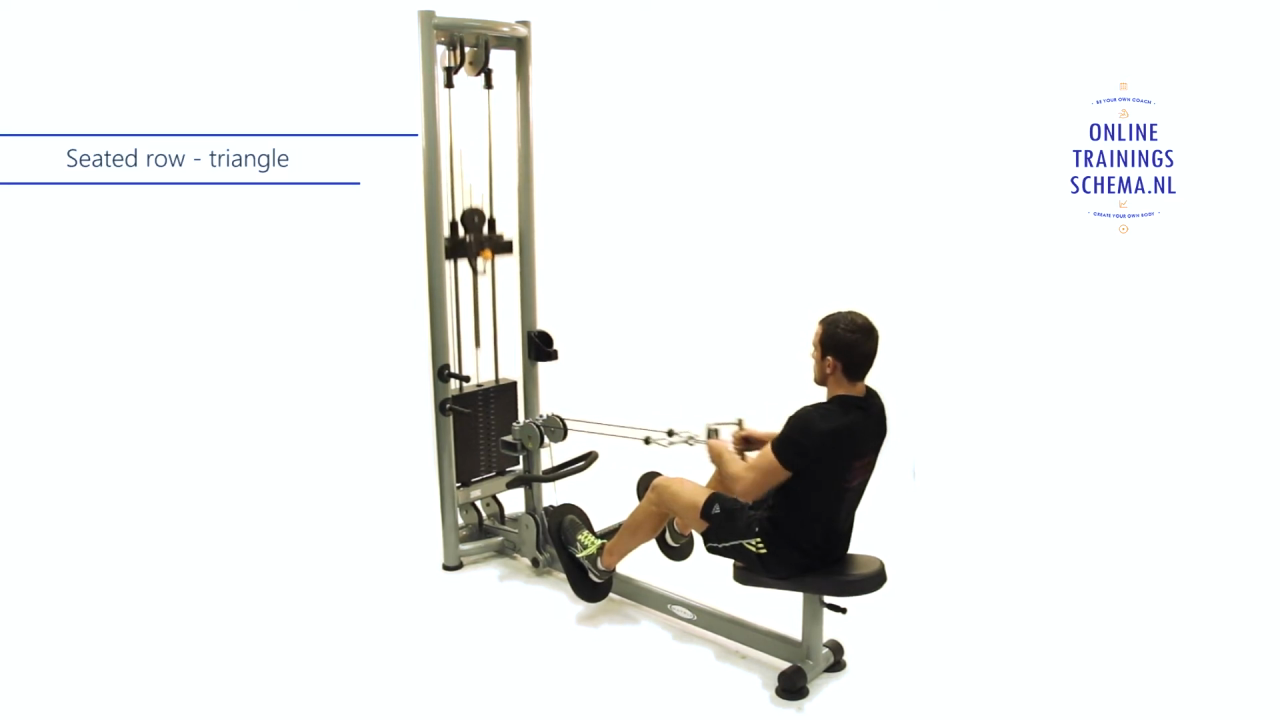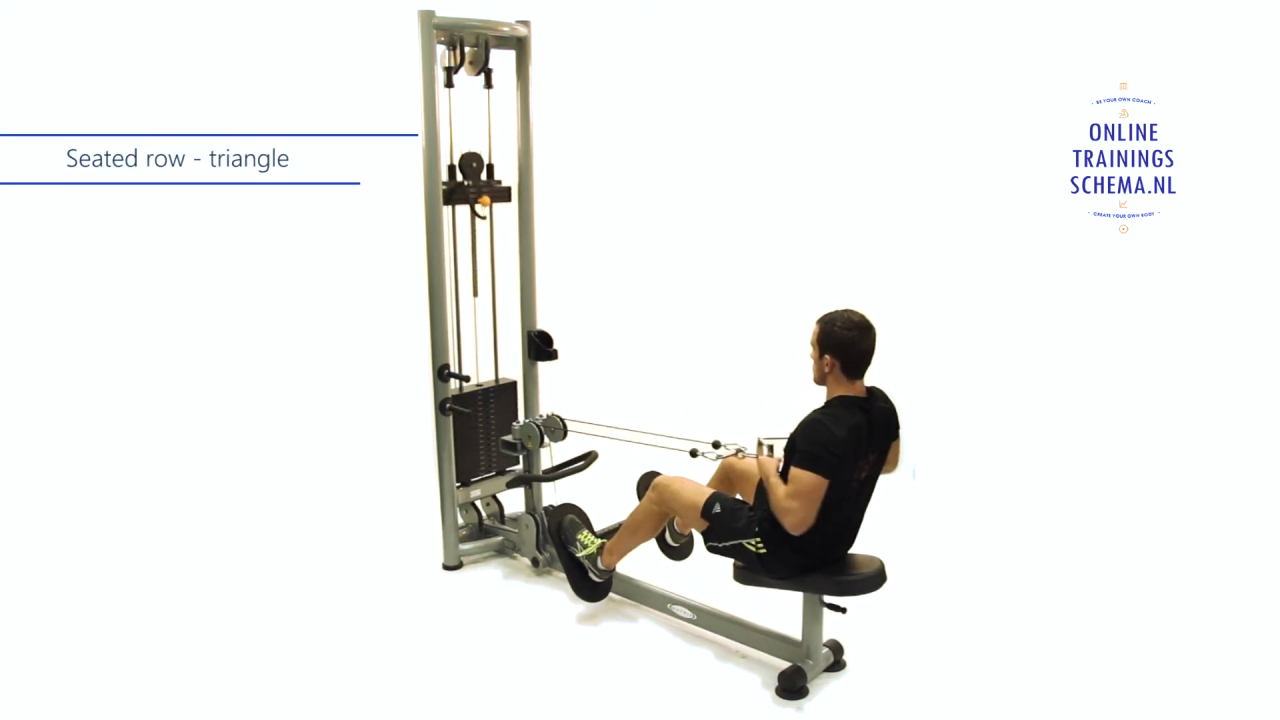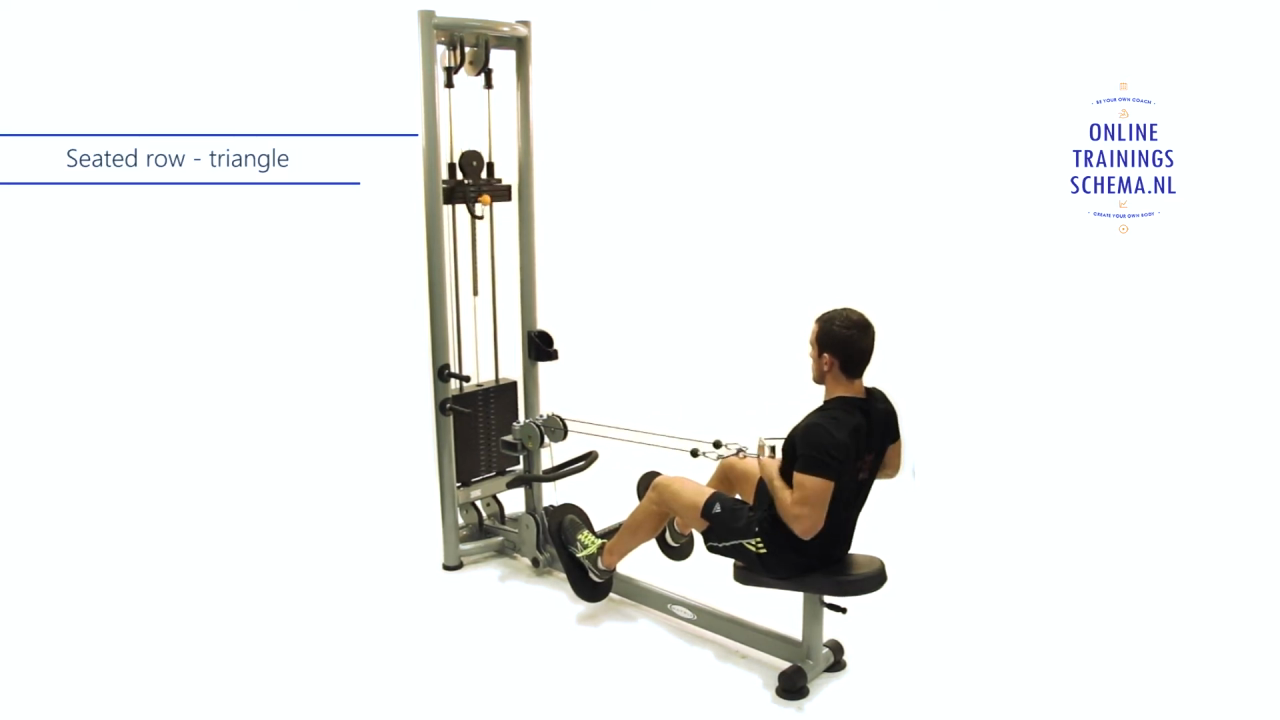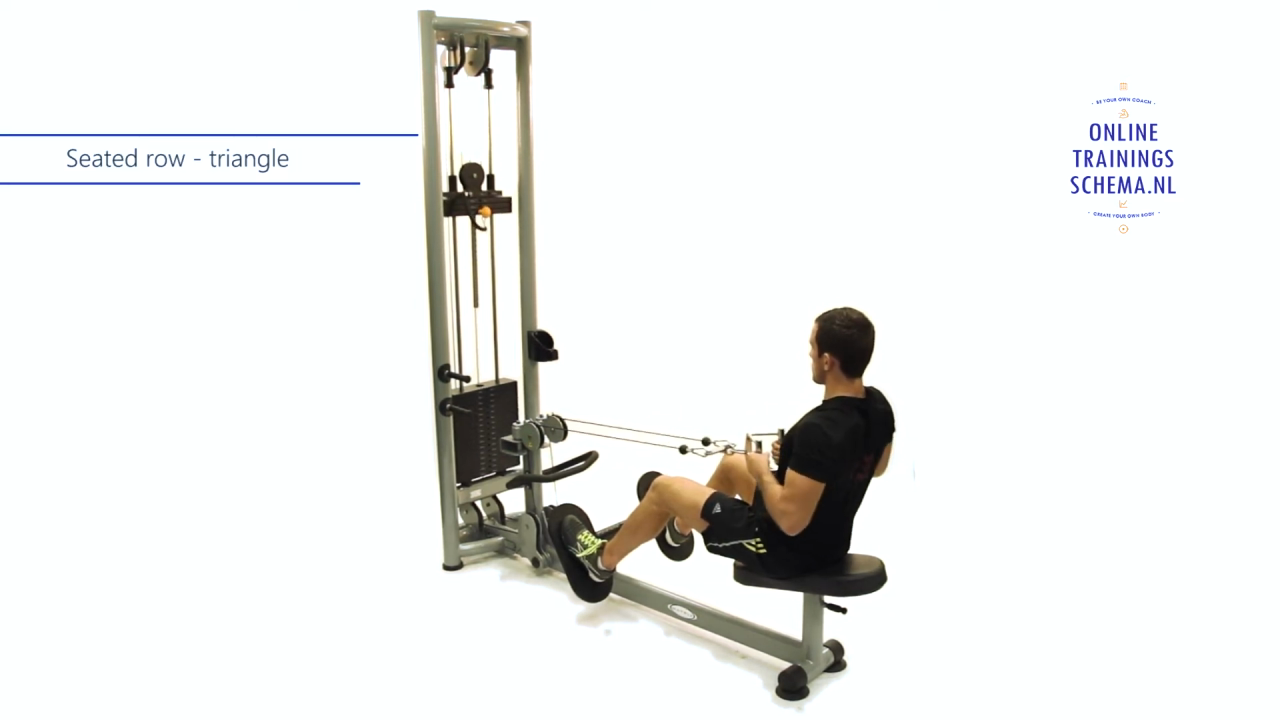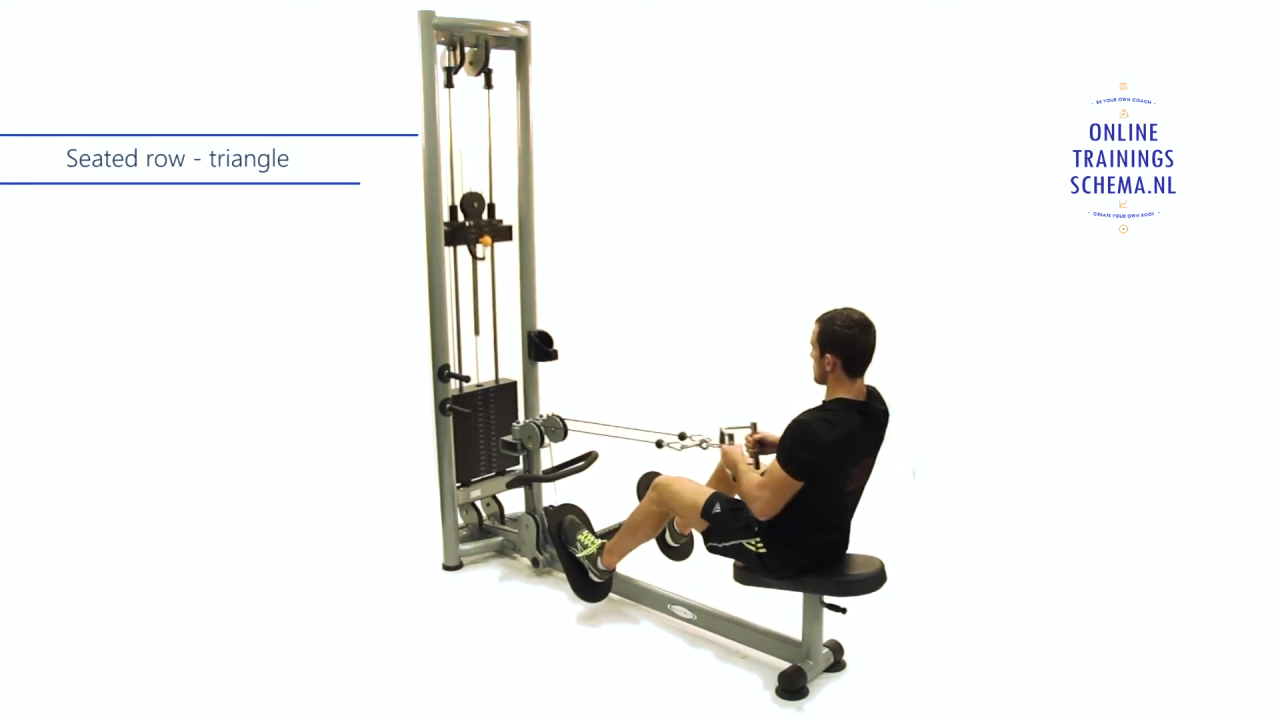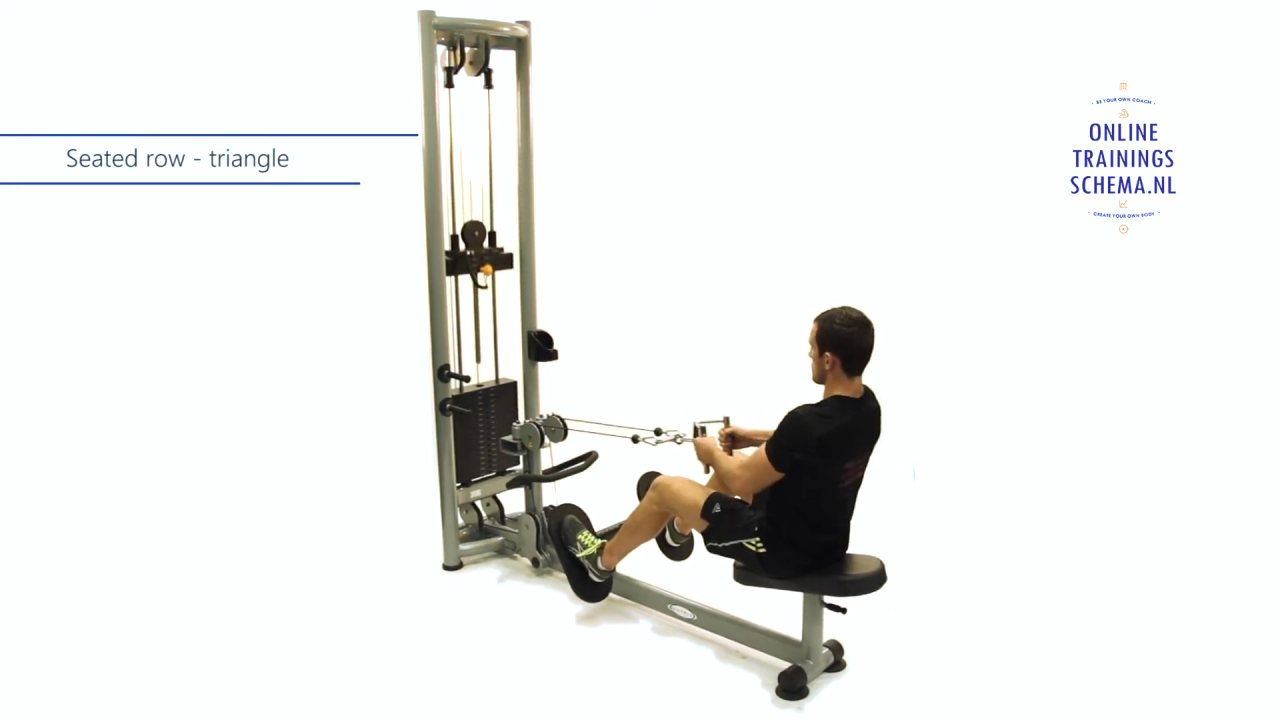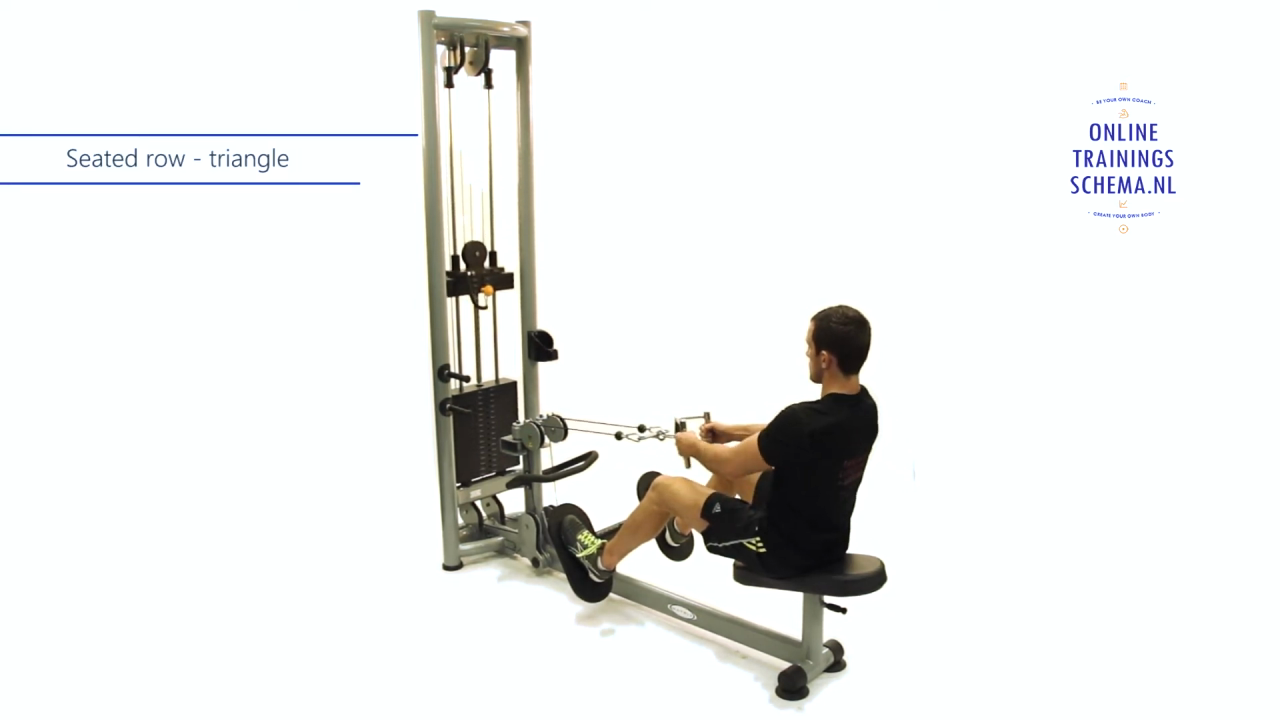
dt=0.3s
person 1, frame 1
left shoulder: (815, 422)
right shoulder: (871, 407)
left elbow: (743, 487)
left wrist: (721, 453)
right wrist: (772, 441)
left hip: (785, 548)
right hip: (828, 540)
left knee: (663, 488)
right knee: (731, 464)
left ankle: (603, 560)
right ankle: (679, 528)
person 1, frame 2
left shoulder: (822, 427)
right shoulder: (882, 407)
left elbow: (794, 519)
right elbow: (889, 463)
left wrist: (770, 472)
left hip: (786, 549)
right hip: (831, 540)
left knee: (664, 487)
right knee: (732, 464)
left ankle: (603, 559)
right ankle: (678, 528)
person 1, frame 3
left shoulder: (821, 430)
right shoulder: (880, 407)
left elbow: (804, 524)
right elbow: (890, 467)
left wrist: (773, 474)
left hip: (786, 549)
right hip: (832, 541)
left knee: (664, 487)
right knee: (731, 464)
left ankle: (603, 559)
right ankle: (678, 528)
person 1, frame 4
left shoulder: (819, 430)
right shoulder: (878, 407)
left elbow: (790, 520)
right elbow: (878, 466)
left wrist: (761, 472)
left hip: (785, 549)
right hip: (829, 541)
left knee: (664, 487)
right knee: (731, 463)
left ankle: (604, 559)
right ankle: (679, 528)
person 1, frame 5
left shoulder: (814, 426)
right shoulder: (874, 406)
left elbow: (762, 503)
left wrist: (738, 462)
right wrist: (780, 444)
left hip: (783, 549)
right hip: (827, 540)
left knee: (664, 487)
right knee: (730, 469)
left ankle: (603, 560)
right ankle: (679, 528)
person 1, frame 6
left shoulder: (809, 421)
right shoulder: (867, 405)
left elbow: (742, 483)
left wrist: (711, 453)
right wrist: (754, 438)
left hip: (781, 548)
right hip: (827, 541)
left knee: (663, 488)
right knee: (729, 463)
left ankle: (603, 560)
right ankle: (679, 527)
person 1, frame 7
left shoulder: (806, 420)
right shoulder: (863, 405)
left elbow: (730, 464)
left wrist: (694, 446)
right wrist: (732, 431)
left hip: (782, 547)
right hip: (827, 539)
left knee: (663, 488)
right knee: (733, 463)
left ankle: (603, 560)
right ankle: (679, 527)
